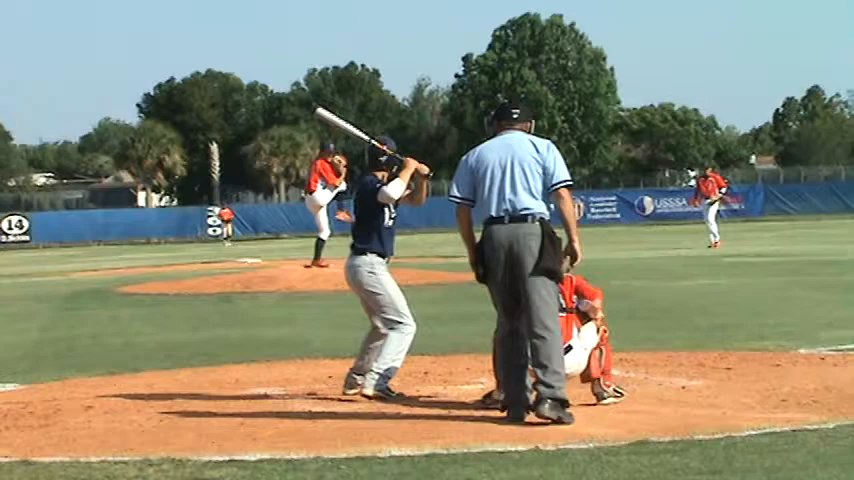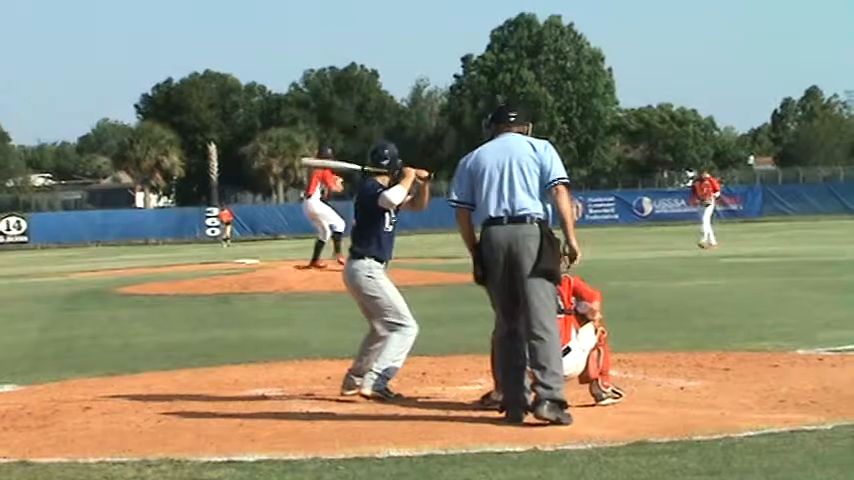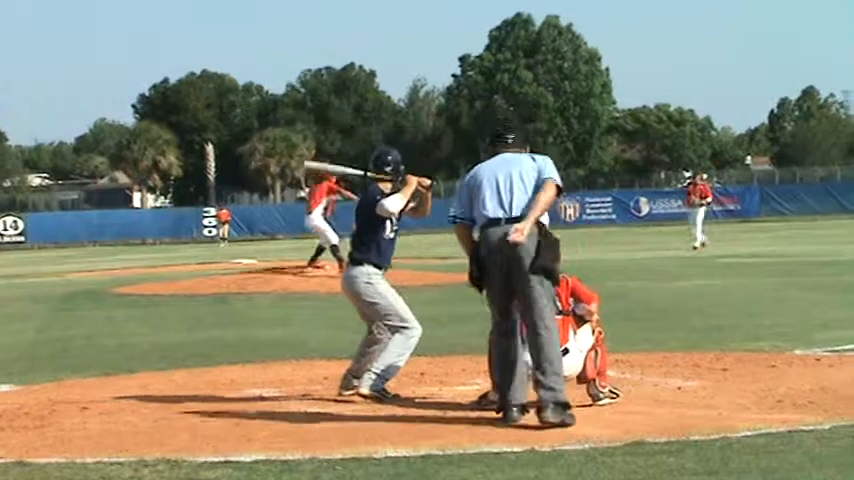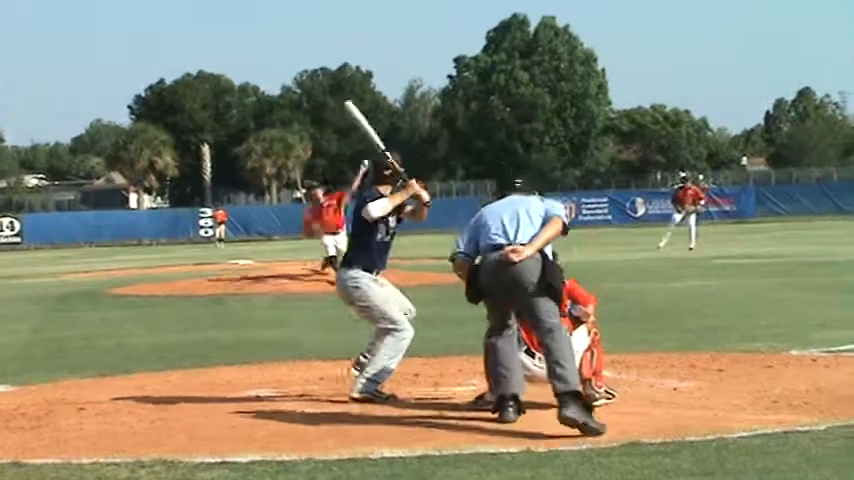
dt=0.3s
person 1, frame 1
left shoulder: (475, 155)
right shoulder: (542, 147)
left elbow: (463, 209)
right elbow: (561, 194)
left wrist: (472, 251)
right wrist: (574, 239)
left hip: (494, 238)
right hip: (532, 233)
left knee: (508, 322)
right knee: (542, 319)
left ankle: (515, 403)
right ankle: (550, 396)
person 1, frame 2
left shoulder: (472, 158)
right shoulder: (540, 147)
left elbow: (463, 213)
right elbow: (559, 191)
left wrist: (475, 252)
right wrist: (571, 236)
left hip: (492, 238)
right hip: (531, 234)
left knee: (506, 323)
right knee: (541, 320)
left ankle: (514, 404)
right ankle: (548, 398)
person 1, frame 3
left shoulder: (475, 173)
right shoulder: (539, 161)
left elbow: (461, 228)
right elbow: (550, 187)
left wrist: (477, 260)
right wrist: (527, 226)
left hip: (490, 241)
right hip: (530, 239)
left knee: (504, 324)
right knee: (542, 322)
left ankle: (512, 403)
right ankle: (551, 402)
person 1, frame 4
left shoulder: (484, 212)
right shoulder: (546, 203)
left elbow: (460, 265)
right elbow: (557, 222)
left wrist: (479, 283)
right wrist: (529, 250)
left hip: (489, 266)
right hip: (531, 265)
left knee: (500, 330)
right knee: (551, 330)
left ankle: (507, 402)
right ankle: (570, 401)
person 2, frame 1
left shoulder: (383, 184)
right shoulder: (368, 183)
left elbow: (416, 199)
right elbow: (391, 194)
left wrist: (421, 177)
right wrist: (407, 169)
left hip: (368, 265)
right hip: (368, 265)
left knee: (384, 325)
right knee: (403, 325)
left ankle: (356, 379)
right ankle: (375, 384)
person 2, frame 2
left shoulder: (384, 188)
right shoulder: (370, 188)
left elbow: (418, 205)
right elbow: (392, 199)
left wrist: (423, 183)
right wrist: (408, 177)
left hip: (364, 269)
right hip: (367, 269)
left knee: (383, 327)
right knee: (405, 327)
left ankle: (354, 380)
right ankle: (374, 384)
person 2, frame 3
left shoulder: (389, 196)
right shoulder: (372, 194)
left elbow: (420, 212)
right elbow: (389, 208)
left wrist: (424, 190)
right wrist: (409, 186)
left hip: (363, 276)
right hip: (365, 276)
left knee: (381, 330)
right knee: (409, 328)
left ankle: (351, 381)
right ankle: (372, 383)
person 2, frame 4
left shoulder: (389, 199)
right shoulder: (369, 197)
left elbow: (417, 216)
right elbow: (372, 213)
left wrist: (423, 201)
right wrist: (406, 192)
left hip: (368, 276)
right hip: (356, 278)
left knee: (407, 312)
right knee: (401, 330)
left ankle: (364, 363)
right ankle: (365, 387)
person 3, frame 1
right shoulder: (571, 281)
right elbow: (596, 303)
right wrist: (595, 315)
right hip: (572, 363)
right knee: (598, 327)
left ankle: (502, 393)
right ankle: (603, 388)
person 3, frame 2
right shoulder: (569, 281)
right elbow: (594, 304)
right wrist: (590, 315)
right hip: (571, 364)
right knee: (596, 327)
left ankle: (500, 394)
right ankle: (601, 389)
person 3, frame 3
right shoulder: (566, 282)
right elbow: (592, 307)
left hip: (529, 366)
right hip: (569, 365)
right knee: (594, 327)
left ankle: (498, 394)
right ankle: (599, 389)
person 3, frame 4
right shoulder: (564, 284)
right elbow: (588, 310)
left hip: (527, 367)
right knee: (590, 329)
left ankle: (495, 395)
right ankle: (594, 390)
person 4, frame 1
left shoulder: (317, 163)
right shoulder: (323, 165)
left elbow: (331, 178)
right elbow: (335, 183)
left wrist: (339, 169)
right wrist: (343, 173)
left hip: (311, 200)
right hip: (318, 196)
left knee: (324, 231)
right knee: (341, 184)
left ankle: (316, 260)
right ankle: (340, 212)
person 4, frame 2
left shoulder: (316, 169)
right shoulder: (324, 170)
right elbow: (333, 188)
left wrist: (334, 181)
right wrist: (339, 186)
left hip: (309, 205)
right hip: (314, 204)
left knee: (325, 233)
right knee: (339, 224)
left ankle: (314, 261)
right ankle: (338, 253)
person 4, frame 3
left shoulder: (317, 185)
right shoulder: (329, 185)
right elbow: (344, 192)
right wrist: (357, 199)
left hip: (312, 218)
right hip: (316, 218)
left knee: (326, 240)
right knee: (332, 239)
left ankle: (312, 261)
right ankle: (342, 265)
person 4, frame 4
left shoulder: (333, 198)
right shoulder: (312, 210)
left elbow: (351, 190)
left hip: (339, 234)
right hip: (326, 235)
right knee: (331, 254)
